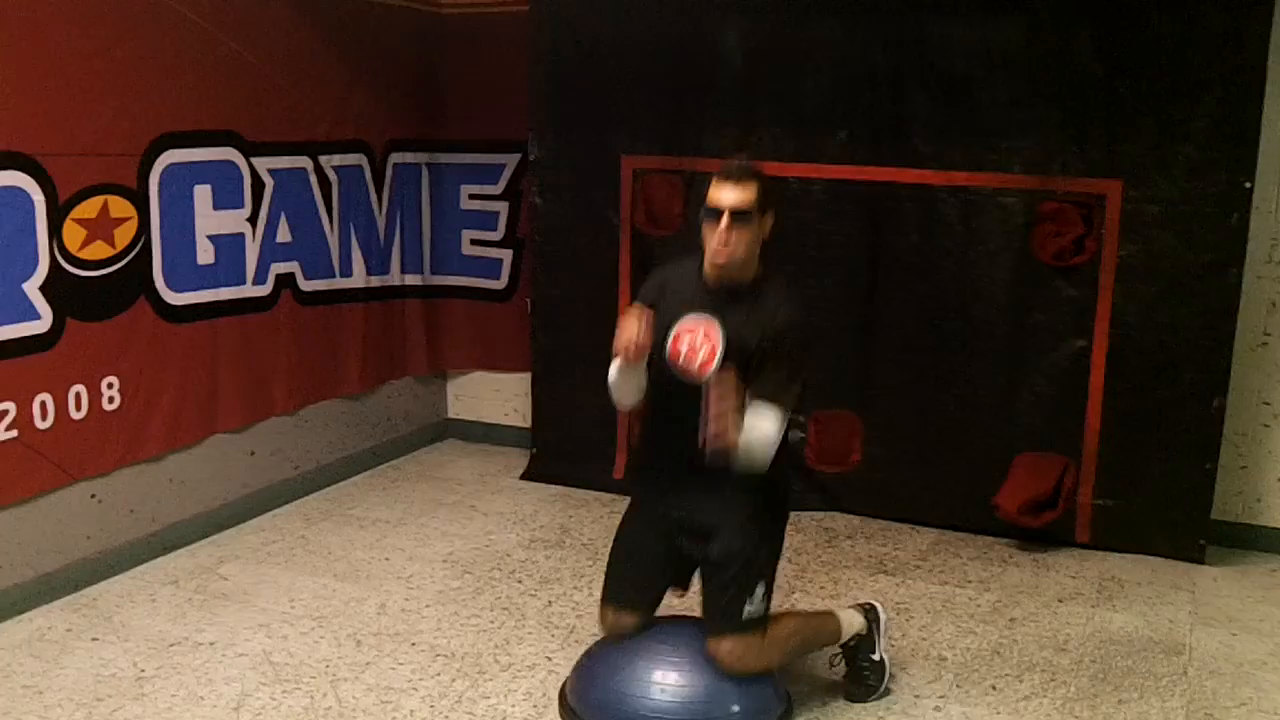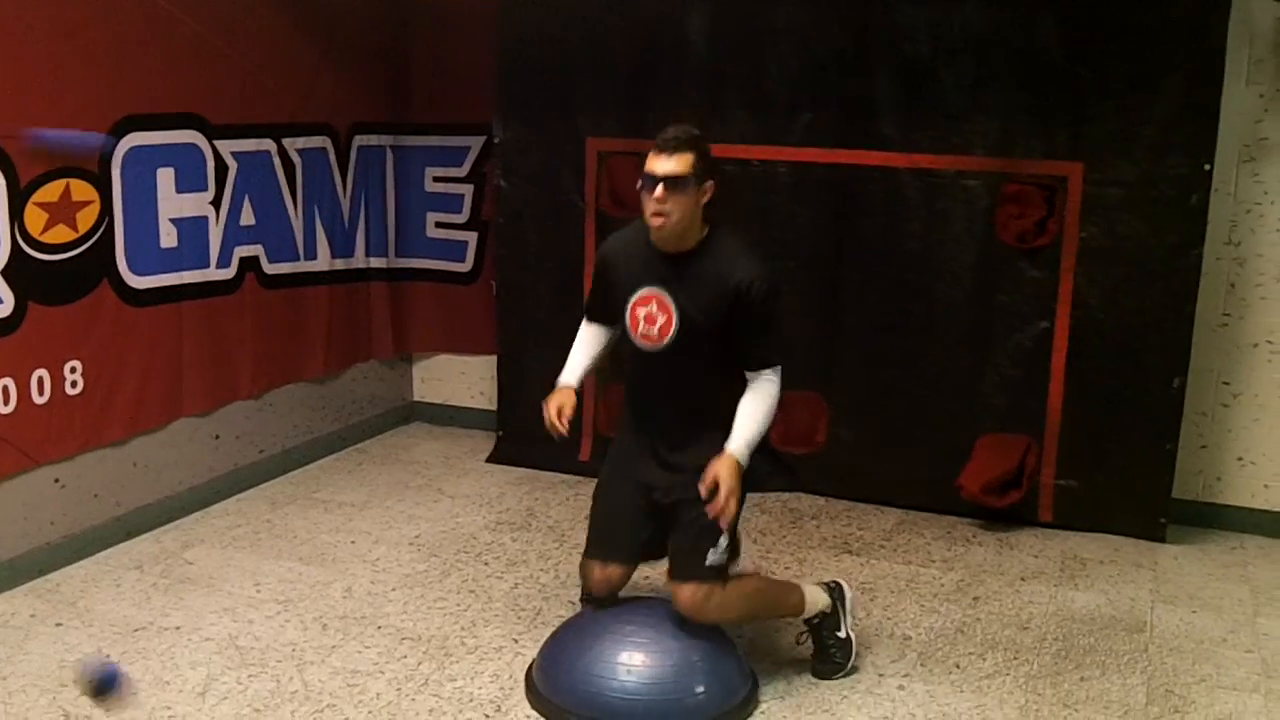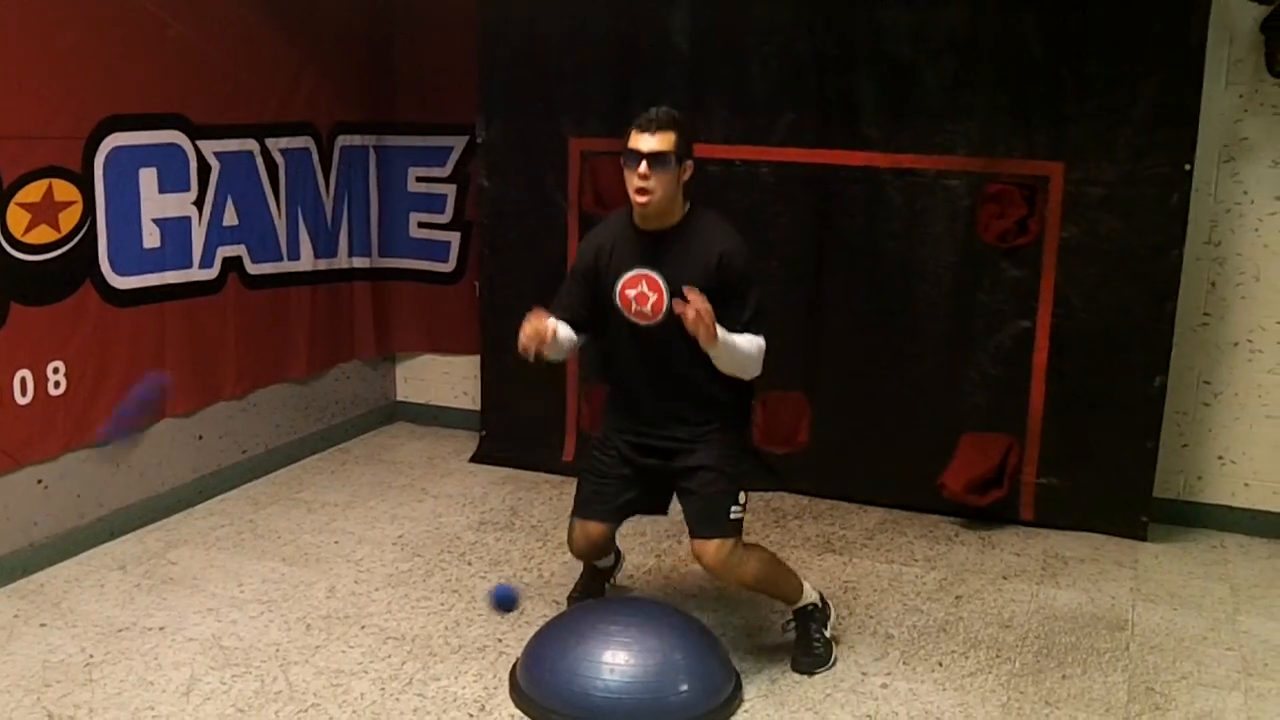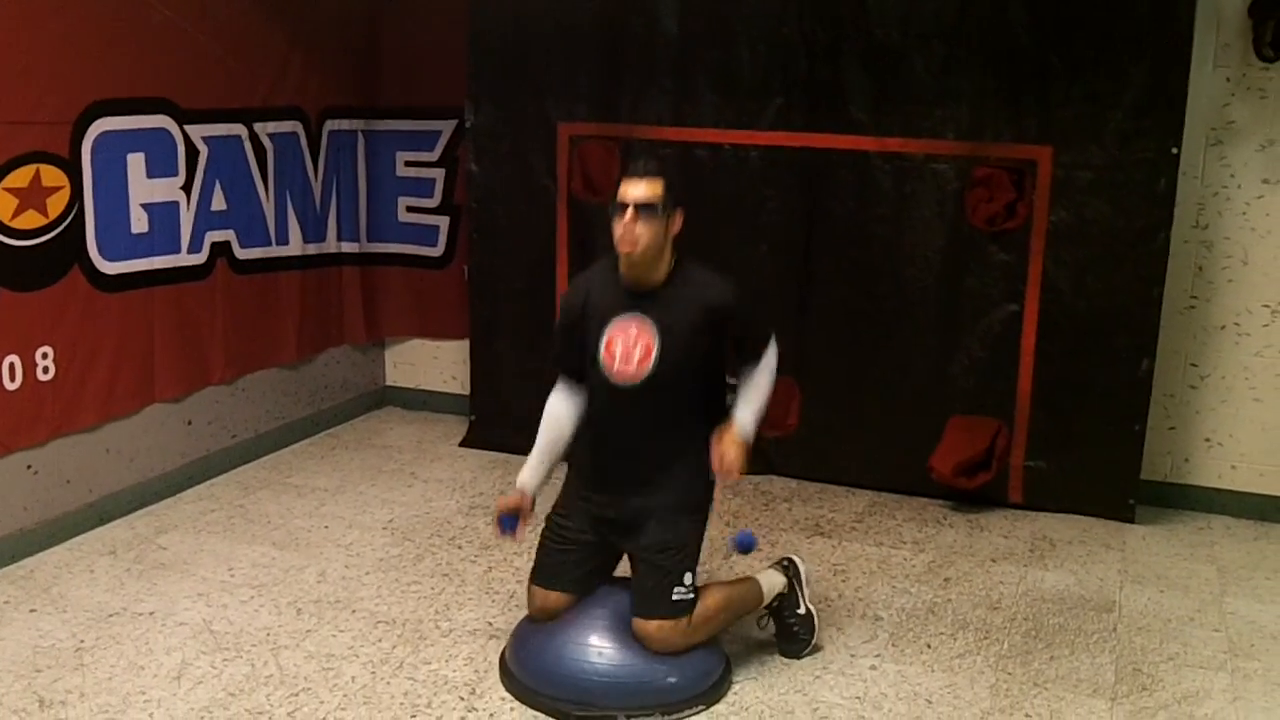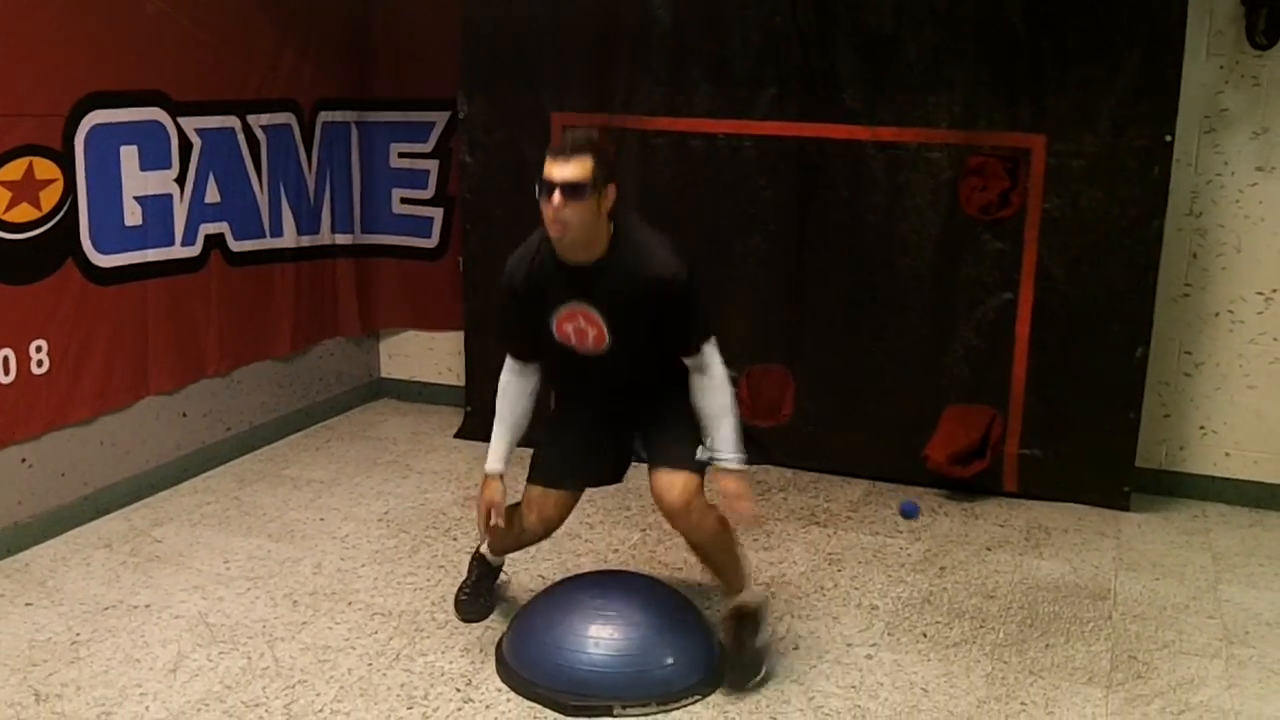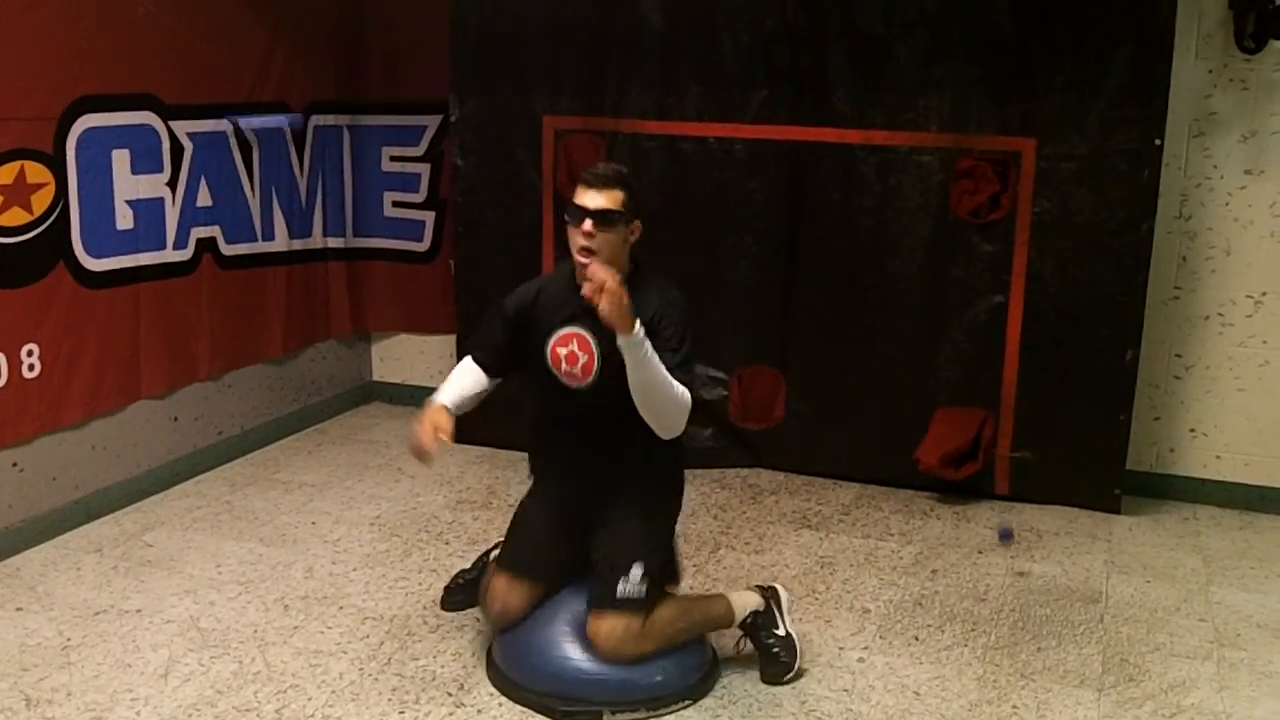
dt=0.7s
person 1, frame 1
left shoulder: (778, 317)
right shoulder: (664, 287)
left elbow: (766, 440)
right elbow: (625, 394)
left wrist: (736, 430)
right wrist: (629, 359)
left hip: (739, 499)
right hip: (660, 487)
left knee: (737, 653)
right knee: (617, 623)
left ankle: (855, 625)
right ankle: (666, 575)
person 1, frame 2
left shoulder: (738, 276)
right shoulder: (619, 253)
left elbow: (765, 379)
left wrist: (735, 456)
right wrist: (569, 383)
left hip: (708, 455)
right hip: (639, 443)
left knee: (696, 601)
right knee: (600, 578)
left ankle: (822, 603)
right ankle: (603, 602)
person 1, frame 3
left shoulder: (718, 246)
right shoulder: (601, 243)
left elbow: (751, 364)
right elbow: (569, 340)
left wrist: (713, 337)
right wrist: (545, 331)
left hip: (708, 425)
right hip: (628, 421)
left knee: (717, 555)
right knee: (584, 538)
left ankle: (809, 604)
right ankle: (604, 565)
person 1, frame 4
left shoulder: (710, 300)
right shoulder: (585, 296)
left elbow: (761, 357)
right elbow: (569, 391)
left wrist: (740, 426)
right wrist: (528, 482)
left hip: (673, 488)
right hip: (592, 485)
left knee: (660, 634)
right knee: (544, 606)
left ankle: (777, 584)
right ankle: (601, 563)
person 1, frame 5
left shoulder: (653, 266)
right shoulder: (526, 270)
left elbow: (702, 363)
right elbow: (522, 367)
left wrist: (728, 461)
right wrist: (494, 466)
left hip: (664, 398)
right hip: (585, 398)
left knee: (679, 499)
right knee: (536, 519)
left ankle: (746, 606)
right ankle: (488, 557)
person 1, frame 6
left shoulder: (658, 308)
right shoulder: (535, 300)
left elbow: (671, 422)
right elbow: (481, 365)
left wrist: (626, 329)
right wrist: (441, 405)
left hip: (636, 489)
right hip: (561, 482)
left knee: (614, 639)
right knee: (502, 610)
left ankle: (756, 607)
right ankle: (496, 563)
